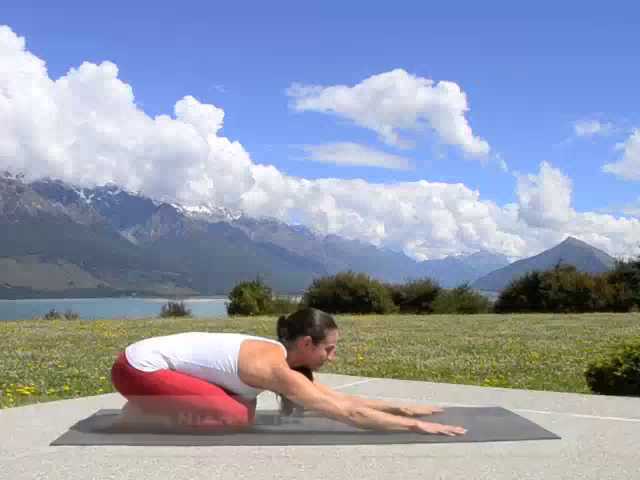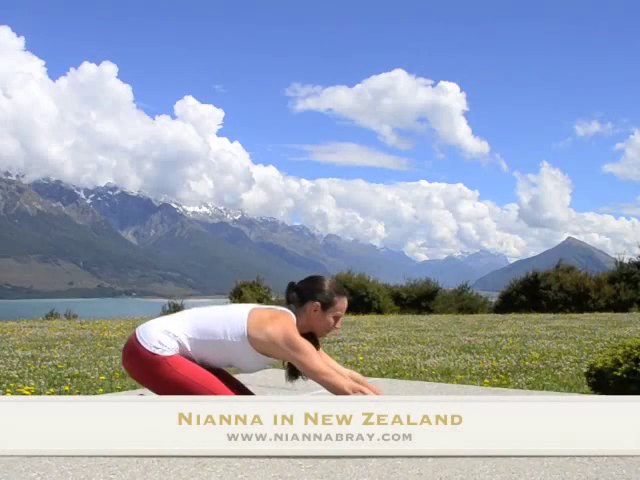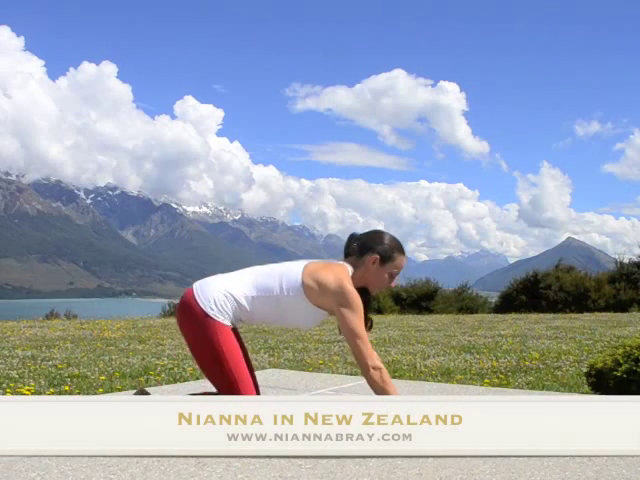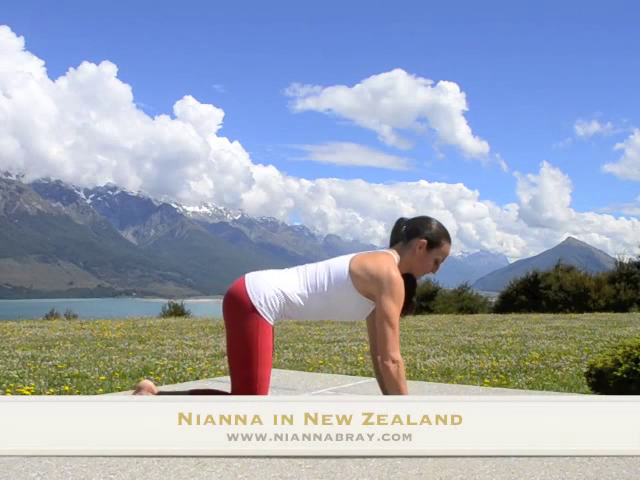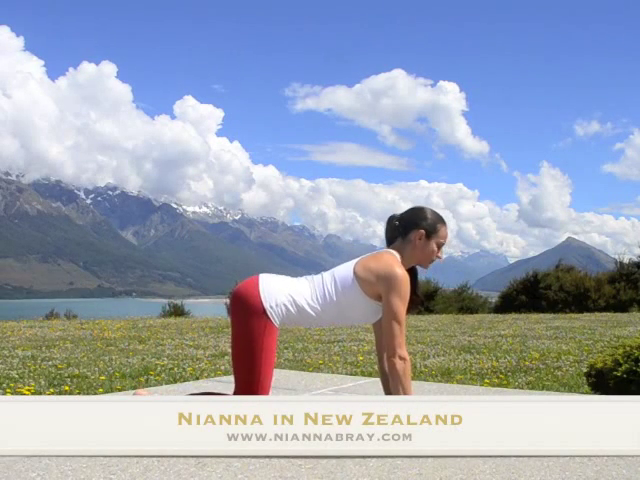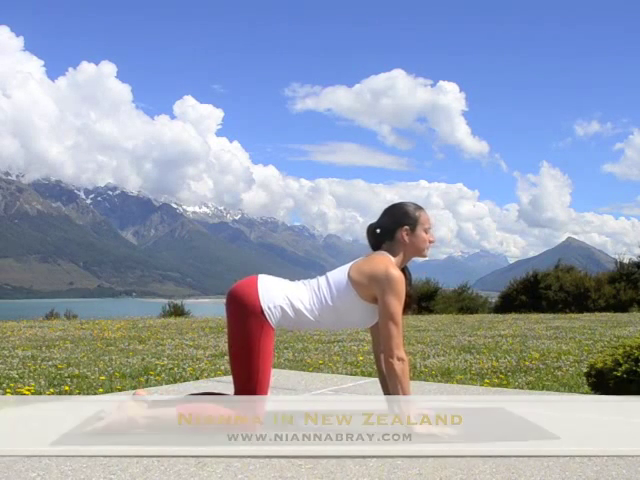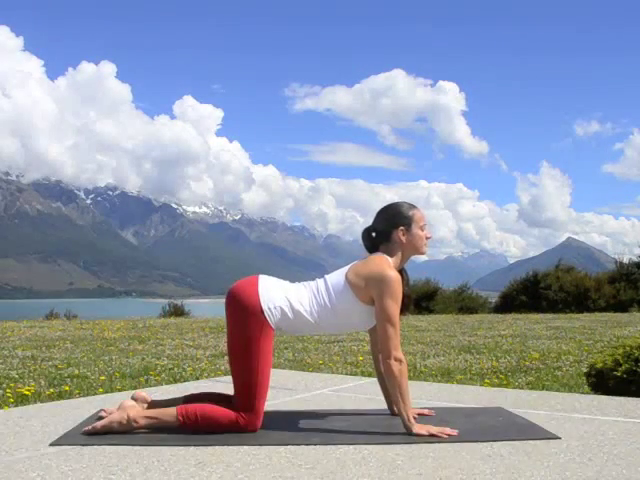
dt=0.7s
person 1, frame 1
left shoulder: (281, 354)
right shoulder: (277, 368)
left elbow: (339, 397)
right elbow: (349, 413)
left wrist: (402, 407)
right wrist: (415, 424)
left hip: (151, 361)
right hip: (136, 368)
left knee: (242, 407)
right knee: (234, 416)
left ankle: (147, 408)
right ankle: (140, 418)
person 1, frame 2
left shoulder: (288, 323)
right shoulder: (286, 333)
left elbow: (346, 375)
right elbow: (350, 390)
left hip: (163, 345)
right hip: (151, 348)
person 1, frame 3
left shoulder: (335, 277)
right shoulder: (341, 286)
left elbow: (369, 357)
right elbow: (371, 367)
left hip: (208, 305)
right hip: (205, 307)
person 1, frame 4
left shoulder: (377, 271)
right shoulder: (389, 274)
left elbow: (379, 354)
right elbow: (391, 358)
left hip: (252, 297)
right hip: (253, 300)
left ankle: (154, 394)
person 1, frame 5
left shoulder: (382, 267)
right shoulder: (395, 273)
left elbow: (384, 353)
right elbow: (397, 356)
left hip: (260, 296)
right hip: (262, 301)
person 1, frame 6
left shoulder: (378, 267)
right shoulder: (390, 274)
left elbow: (381, 351)
right elbow: (394, 356)
left hip: (258, 297)
right hip: (258, 302)
person 1, frame 7
left shoulder: (377, 269)
right shoulder: (387, 275)
left elbow: (379, 352)
right elbow: (392, 357)
left wrist: (396, 406)
right wrist: (410, 422)
left hip: (257, 297)
right hip: (258, 302)
left knee: (245, 404)
right knee: (247, 418)
left ankle: (147, 402)
right ankle: (136, 417)
